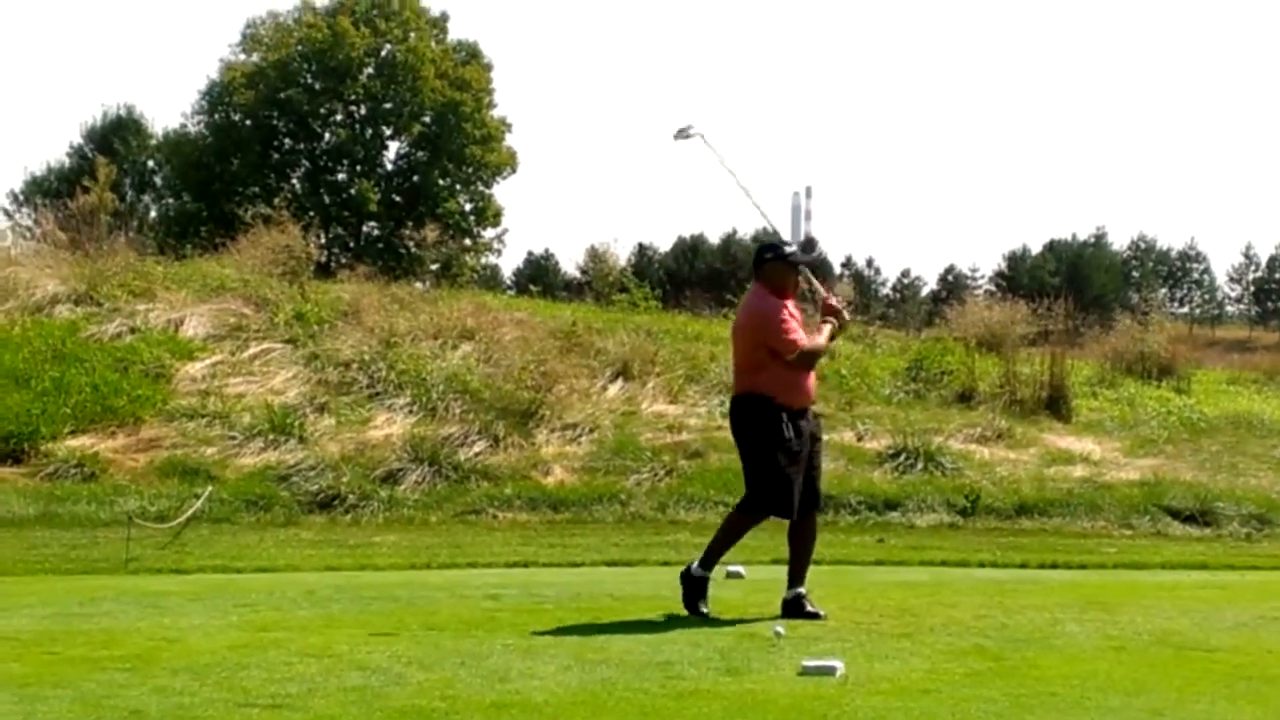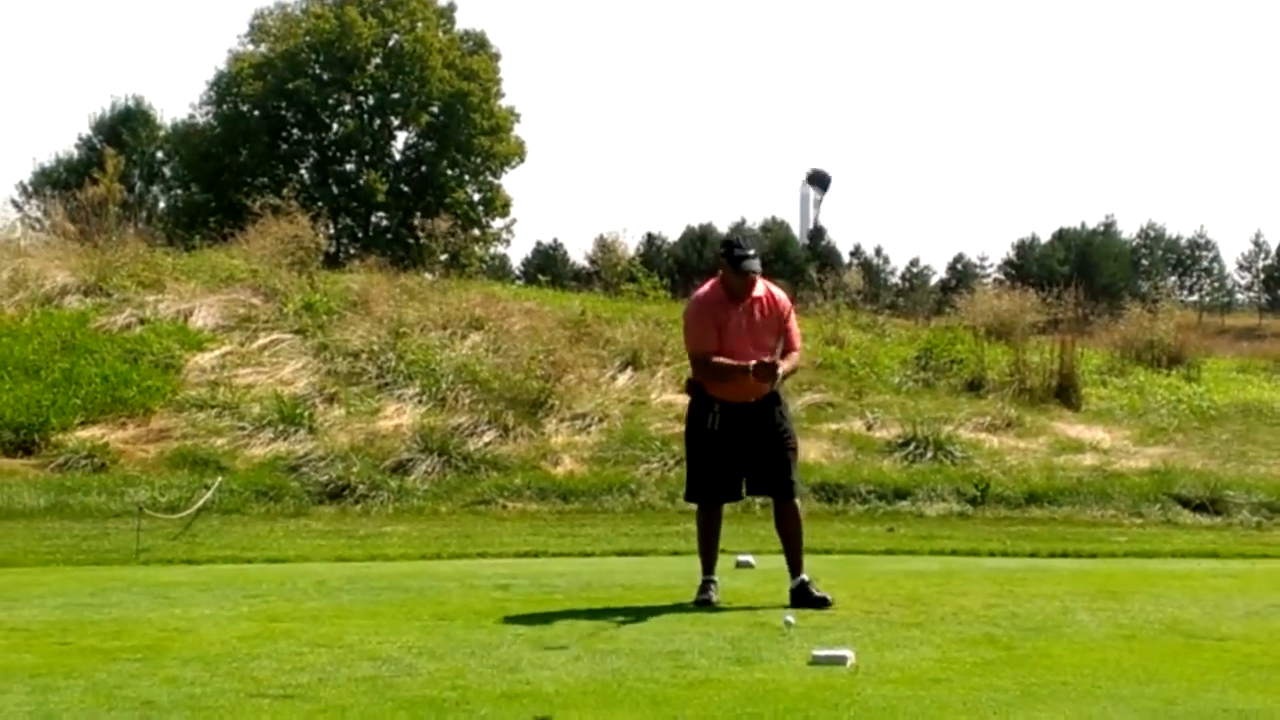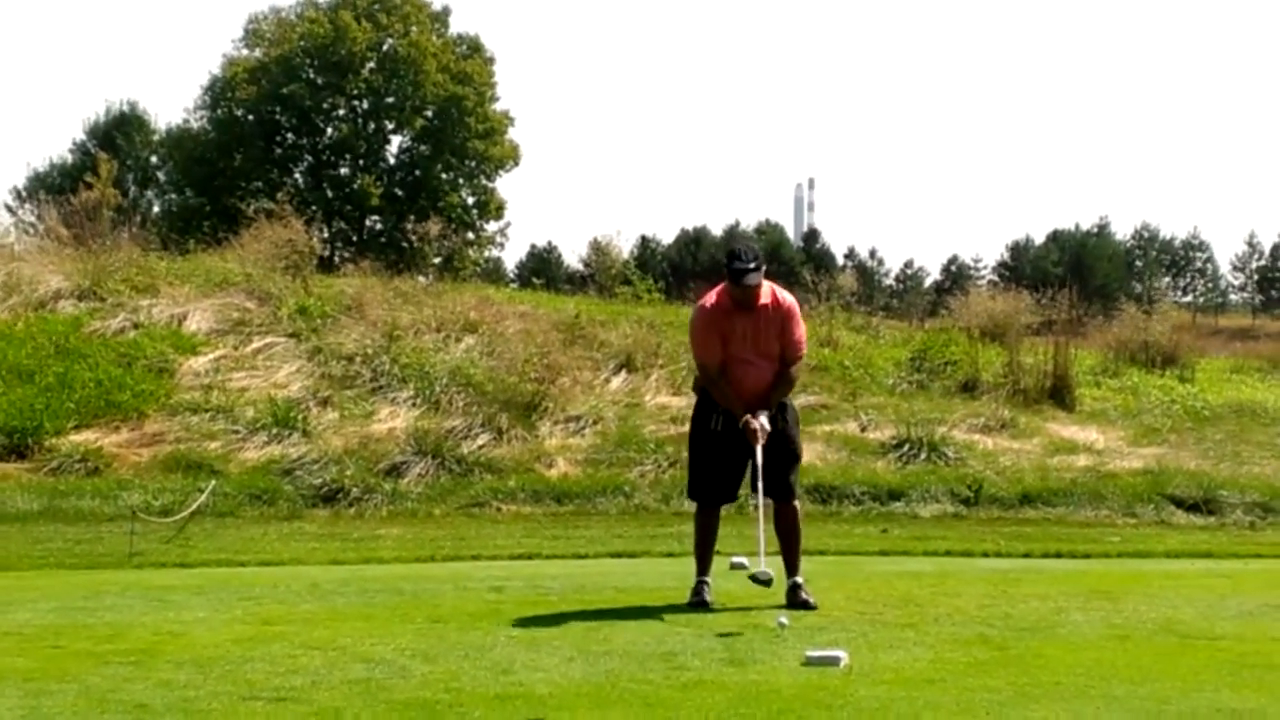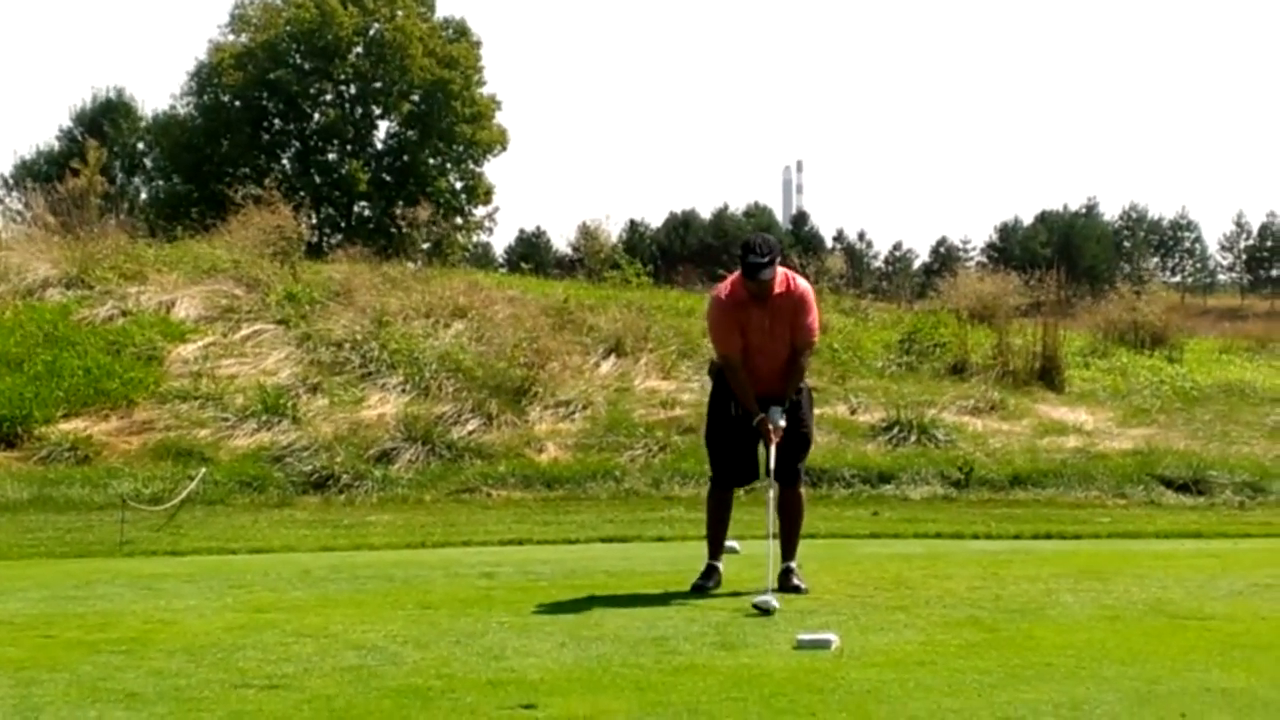
dt=0.5s
person 1, frame 1
left shoulder: (782, 303)
right shoulder: (764, 309)
left elbow: (807, 351)
right elbow: (803, 356)
left wrist: (826, 322)
right wrist: (829, 327)
left hip: (798, 417)
right hip: (762, 417)
left knee: (807, 508)
right knee: (762, 502)
left ankle: (795, 594)
right ankle: (699, 572)
person 1, frame 2
left shoulder: (776, 298)
right shoulder: (702, 304)
left elbow: (792, 352)
right elbow: (703, 365)
left wrist: (778, 369)
right wrist: (748, 368)
left hip: (765, 406)
right hip: (715, 409)
left knee: (786, 492)
right knee: (710, 498)
left ankle: (799, 582)
right ankle: (708, 580)
person 1, frame 3
left shoulder: (785, 305)
right shoulder: (707, 312)
left elbow: (792, 365)
right elbow: (711, 375)
left wrist: (765, 411)
right wrist: (742, 418)
left hip: (774, 408)
right hip: (720, 410)
left knee: (785, 495)
right knee: (709, 497)
left ankle: (794, 582)
right ankle: (702, 581)
person 1, frame 4
left shoulder: (799, 292)
right shoulder: (723, 300)
left elbow: (801, 353)
right elbow: (732, 366)
left wrist: (782, 405)
right wrist: (756, 416)
left hip: (788, 392)
right hip: (735, 393)
left knee: (791, 479)
right knee: (723, 479)
left ankle: (789, 566)
right ankle: (713, 564)
